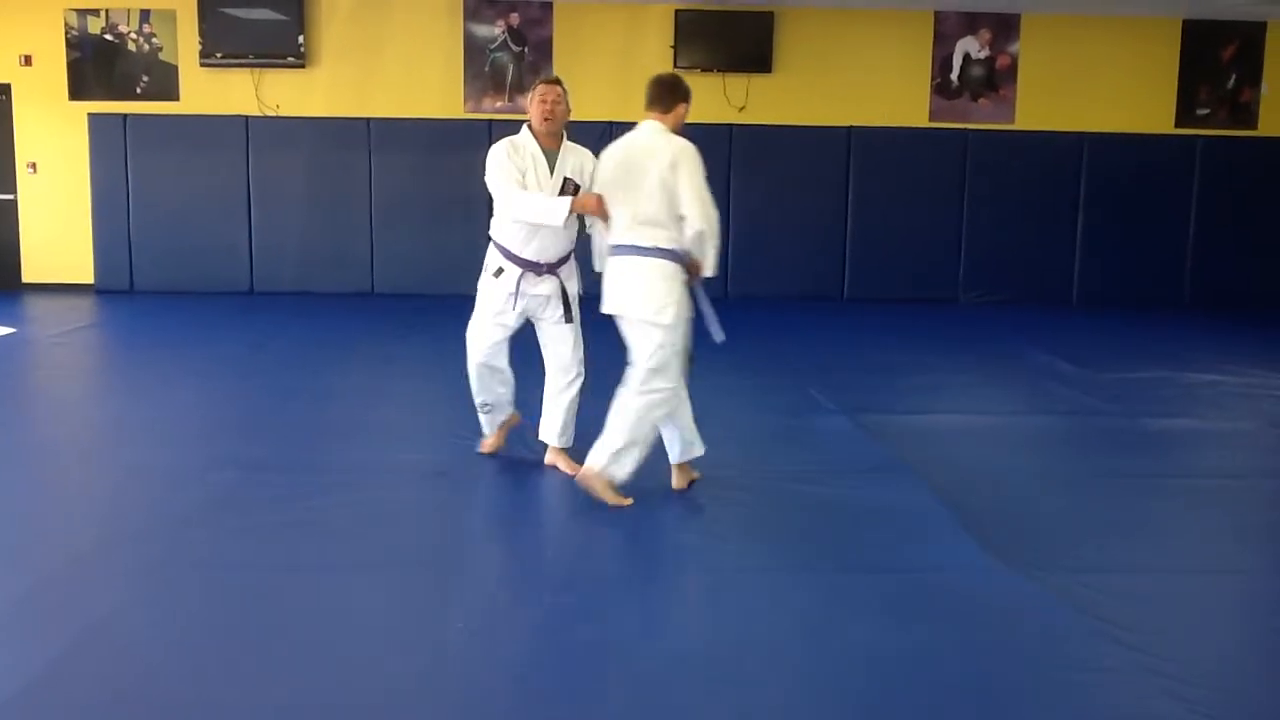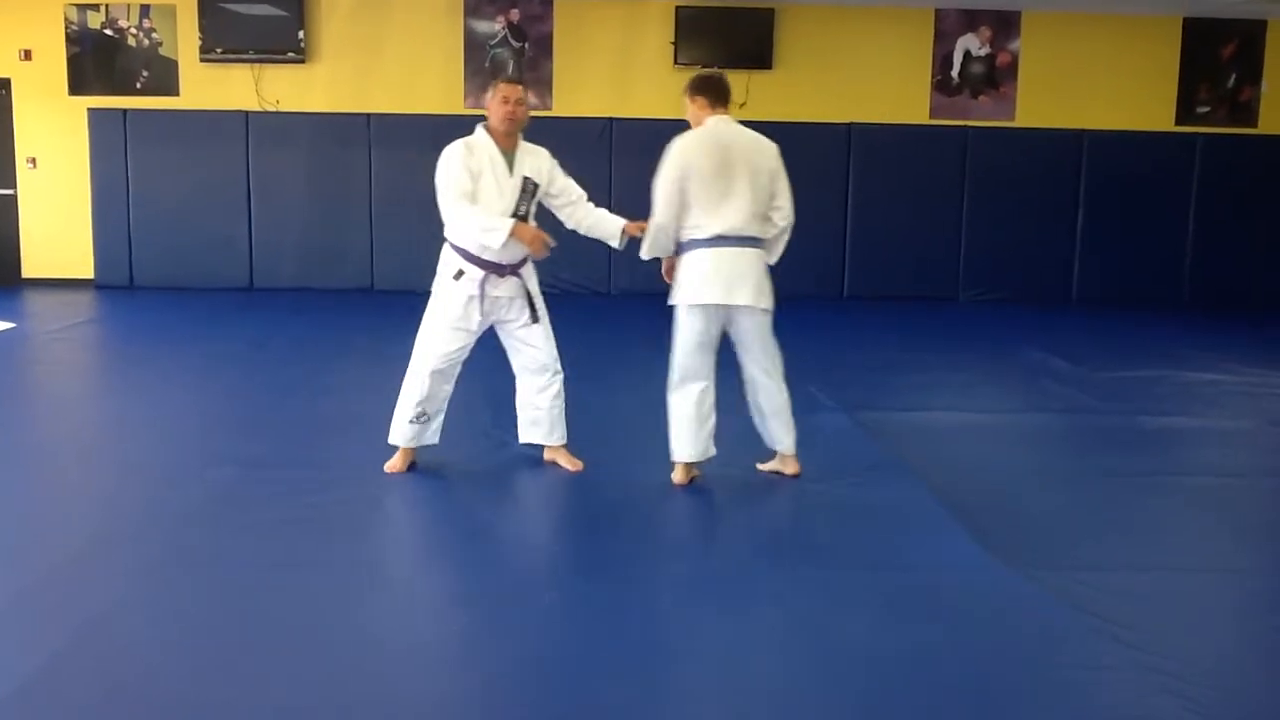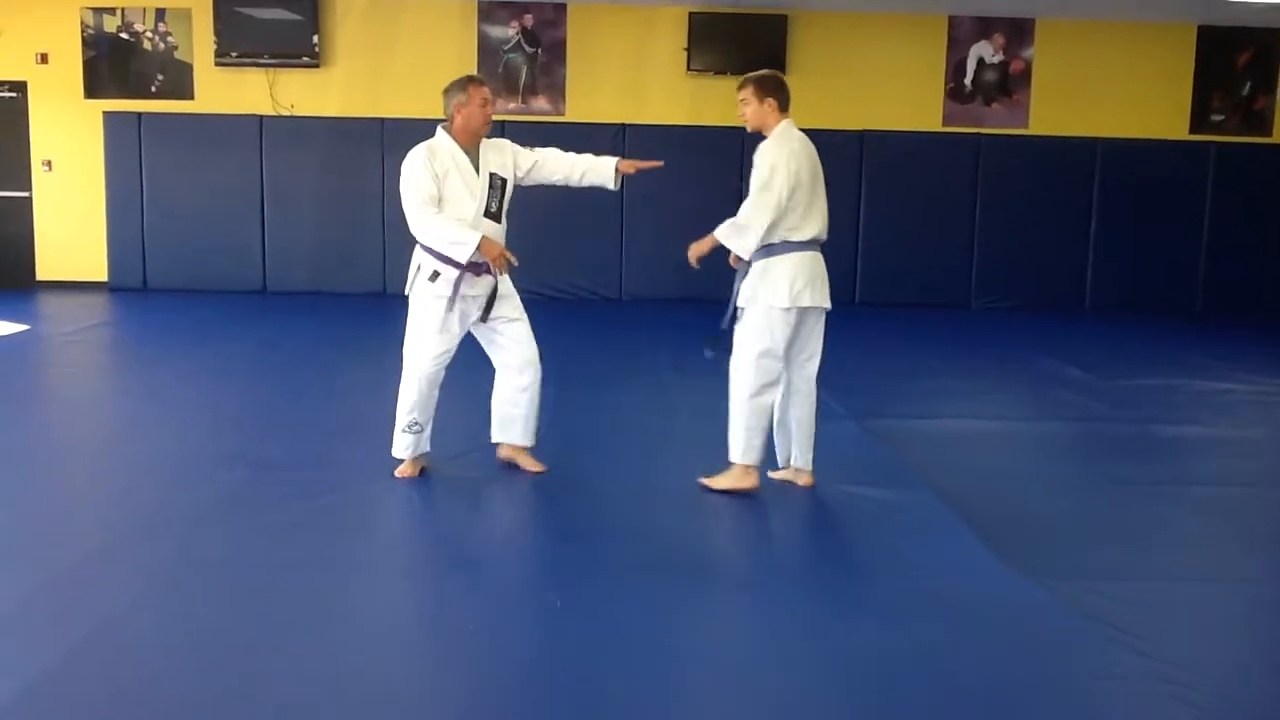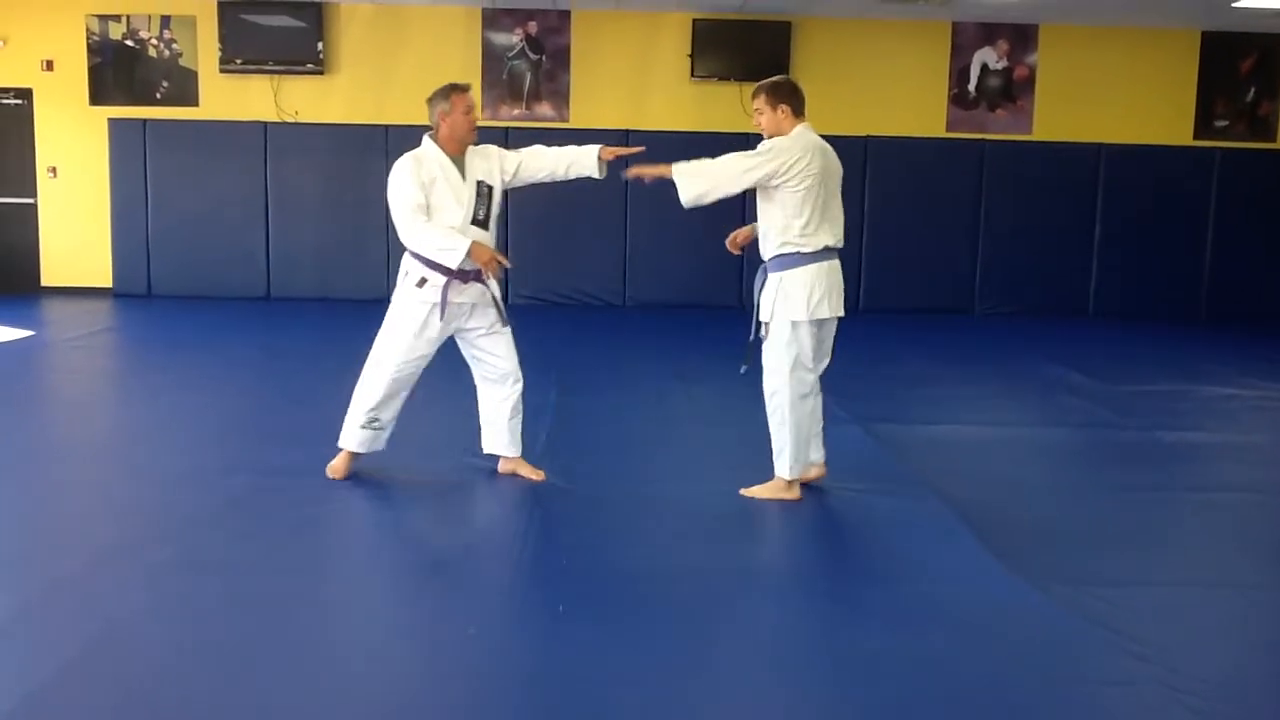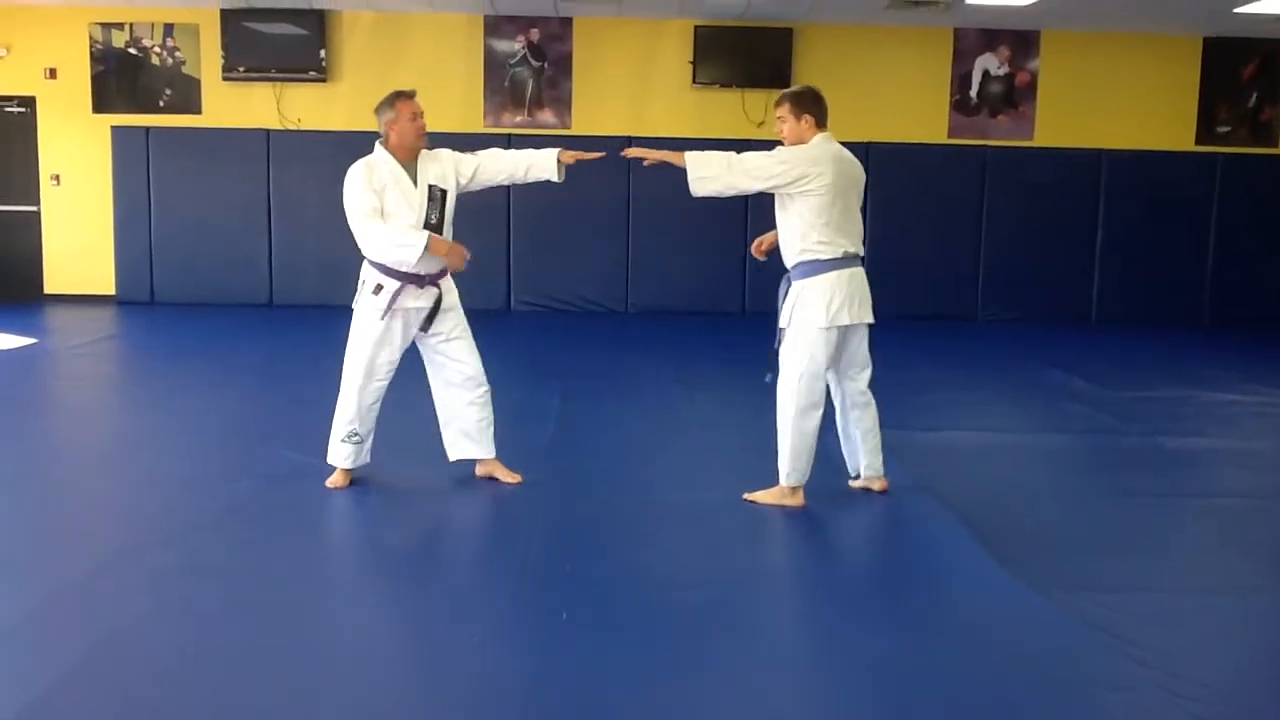
dt=0.4s
person 1, frame 1
left shoulder: (613, 152)
right shoulder: (679, 150)
left elbow: (602, 220)
right elbow: (699, 218)
right wrist: (700, 262)
left hip: (620, 271)
right hip: (658, 274)
left knee: (665, 371)
right knee: (654, 381)
left ankle: (683, 463)
right ankle: (601, 469)
person 1, frame 2
left shoulder: (683, 147)
right shoulder: (764, 147)
left elbow: (663, 214)
right elbow: (783, 214)
left wrist: (665, 255)
left hip: (699, 265)
right hip: (747, 264)
left knee: (691, 371)
right knee: (763, 365)
left ankle: (685, 463)
right ankle: (786, 454)
person 1, frame 3
left shoulder: (778, 147)
right shoulder: (802, 145)
left elbow: (762, 206)
left wrist: (714, 240)
right wrist: (745, 245)
left hip: (778, 271)
right hip: (808, 267)
left knee: (753, 370)
right knee: (799, 374)
left ankle: (744, 467)
right ankle: (800, 466)
person 1, frame 4
left shoulder: (788, 150)
right shoulder: (821, 151)
left elbow: (729, 171)
left wrist: (661, 170)
right wrist: (756, 229)
left hip: (796, 280)
right hip: (821, 274)
left knee: (785, 381)
right knee: (805, 377)
left ankle: (788, 479)
right ankle: (811, 461)
person 1, frame 5
left shoulder: (802, 161)
right shoulder: (848, 163)
left elbow: (736, 169)
left wrist: (664, 155)
right wrist: (783, 234)
left hip: (818, 287)
right hip: (849, 281)
left knee: (799, 387)
right knee: (852, 383)
left ankle: (790, 485)
right ankle: (871, 472)
person 2, frame 1
left shoulder: (583, 160)
right shoulder: (506, 151)
left elbow: (601, 218)
right elbow: (513, 202)
right wrist: (572, 203)
left hip: (558, 277)
right hip: (508, 272)
left knee: (566, 364)
right knee: (484, 351)
left ankle: (556, 447)
right ankle: (501, 419)
person 2, frame 2
left shoulder: (539, 159)
right shoulder: (460, 153)
left elbow: (576, 207)
right elbow: (457, 212)
left wrist: (622, 228)
right wrist: (513, 229)
left hip: (515, 279)
right hip: (465, 276)
left knee: (542, 363)
right knee: (434, 361)
left ankle: (553, 444)
right ankle: (408, 445)
person 2, frame 3
left shoulder: (503, 153)
right shoulder: (424, 157)
left elbow: (556, 166)
right elbow: (423, 220)
left wrist: (615, 167)
right wrist: (478, 242)
left hip: (489, 280)
right hip: (440, 278)
left knee: (521, 359)
right knee: (423, 368)
left ankle: (512, 443)
right ankle: (412, 453)
person 2, frame 4
left shoulder: (492, 159)
right shoulder: (411, 167)
left elbow: (542, 161)
right elbow: (413, 228)
left wrist: (596, 154)
right wrist: (470, 247)
left hip: (476, 288)
right hip: (426, 286)
left knee: (503, 372)
right knee: (389, 368)
left ankle: (510, 455)
right ankle: (352, 448)
person 2, frame 5
left shoulder: (444, 163)
right shoulder: (364, 173)
left elbow: (499, 165)
right elbow: (368, 233)
left wrist: (556, 157)
right wrist: (427, 242)
left hip: (436, 293)
right hip: (386, 292)
left knee: (467, 375)
right knee: (362, 381)
left ankle: (485, 459)
right ankle: (345, 463)
